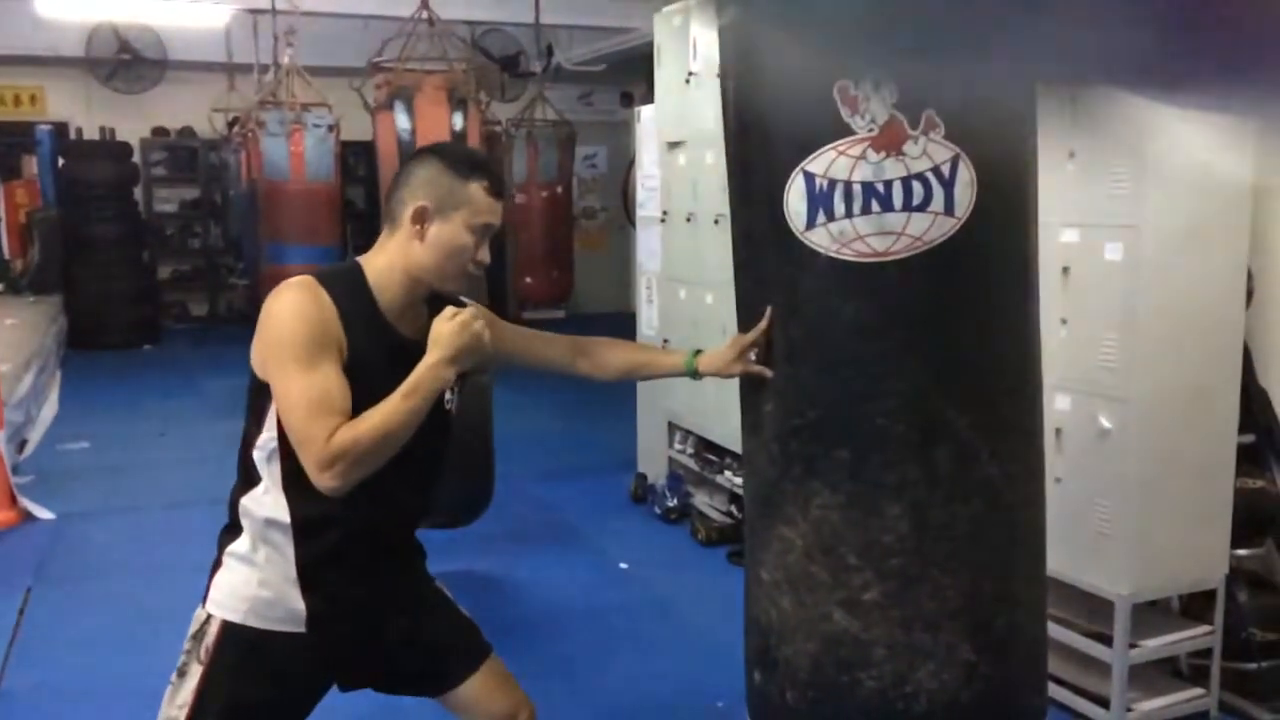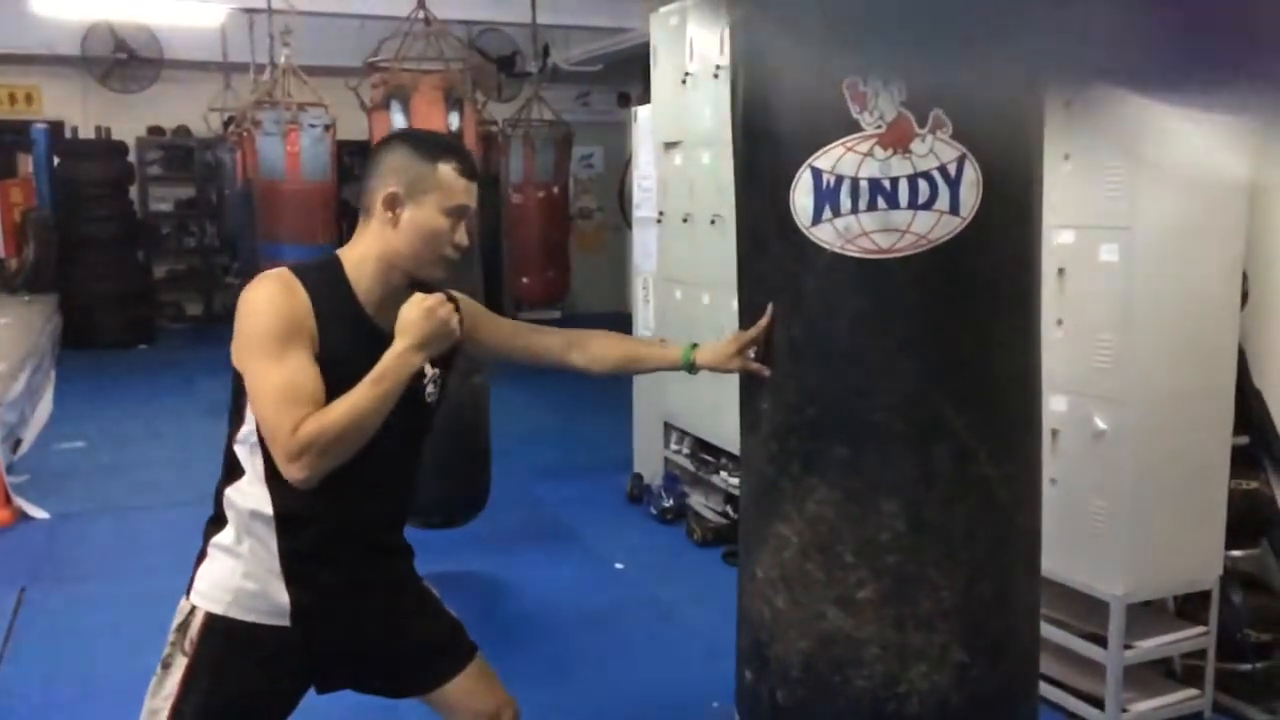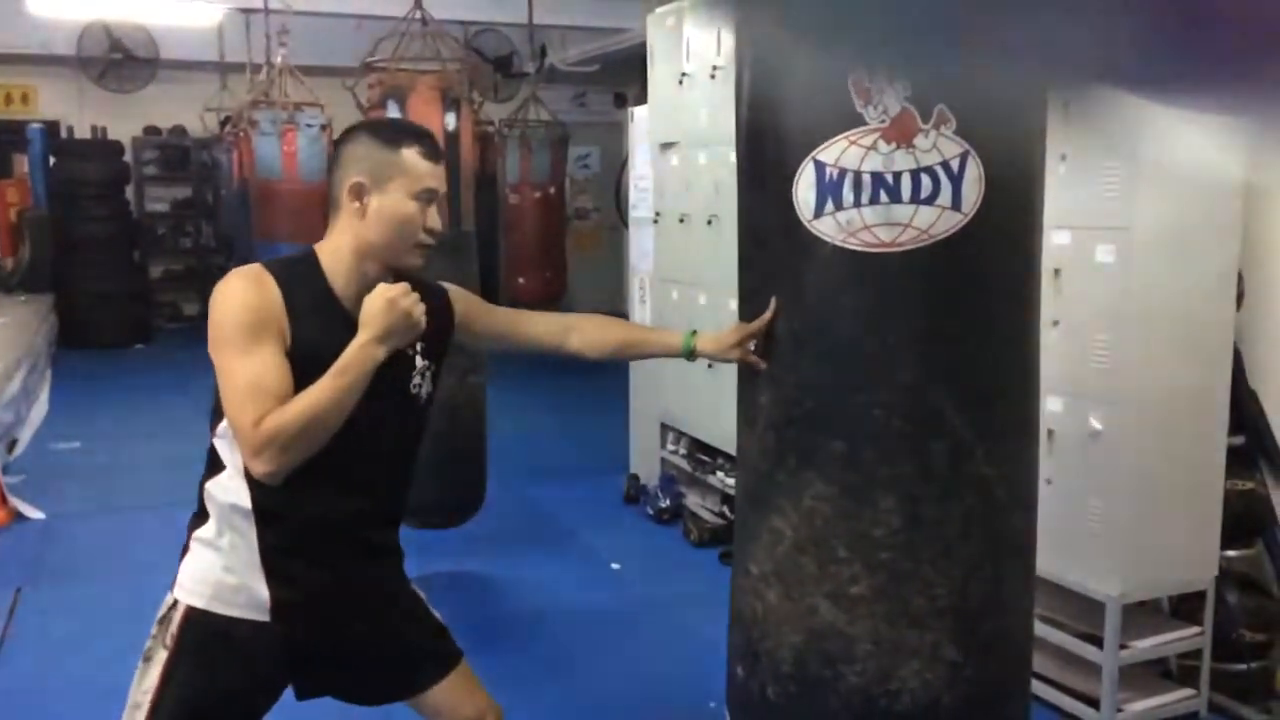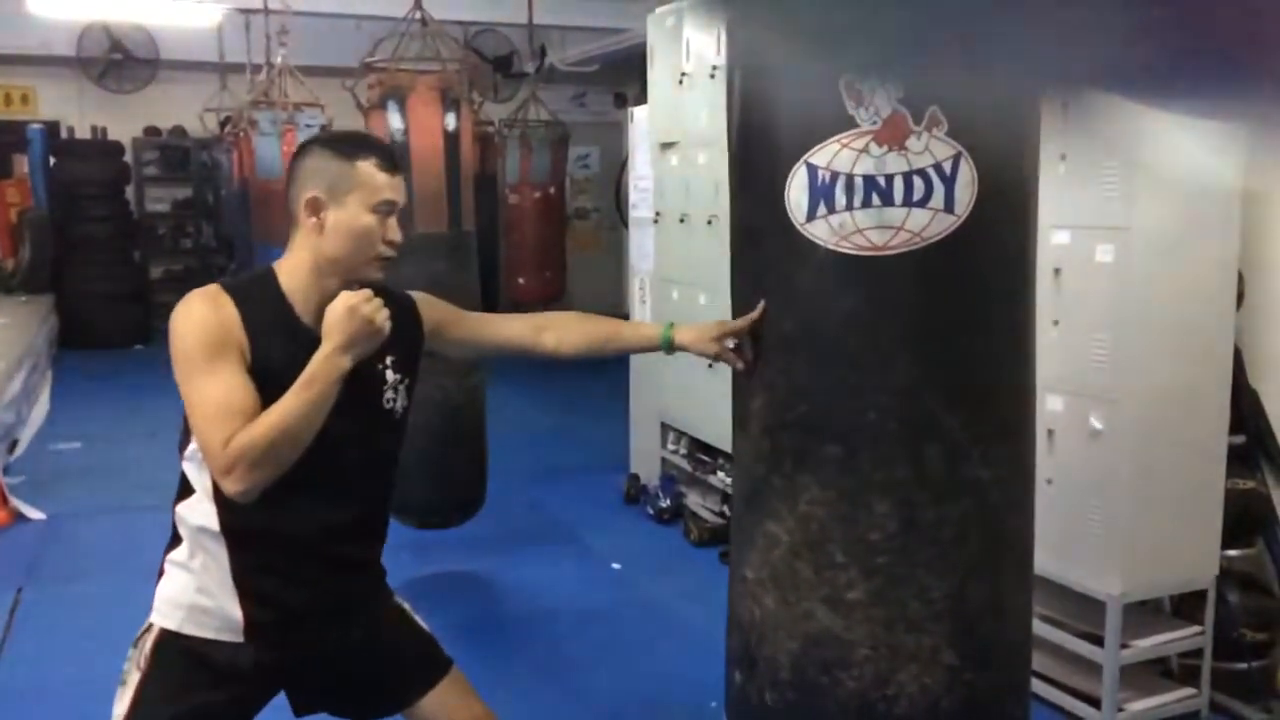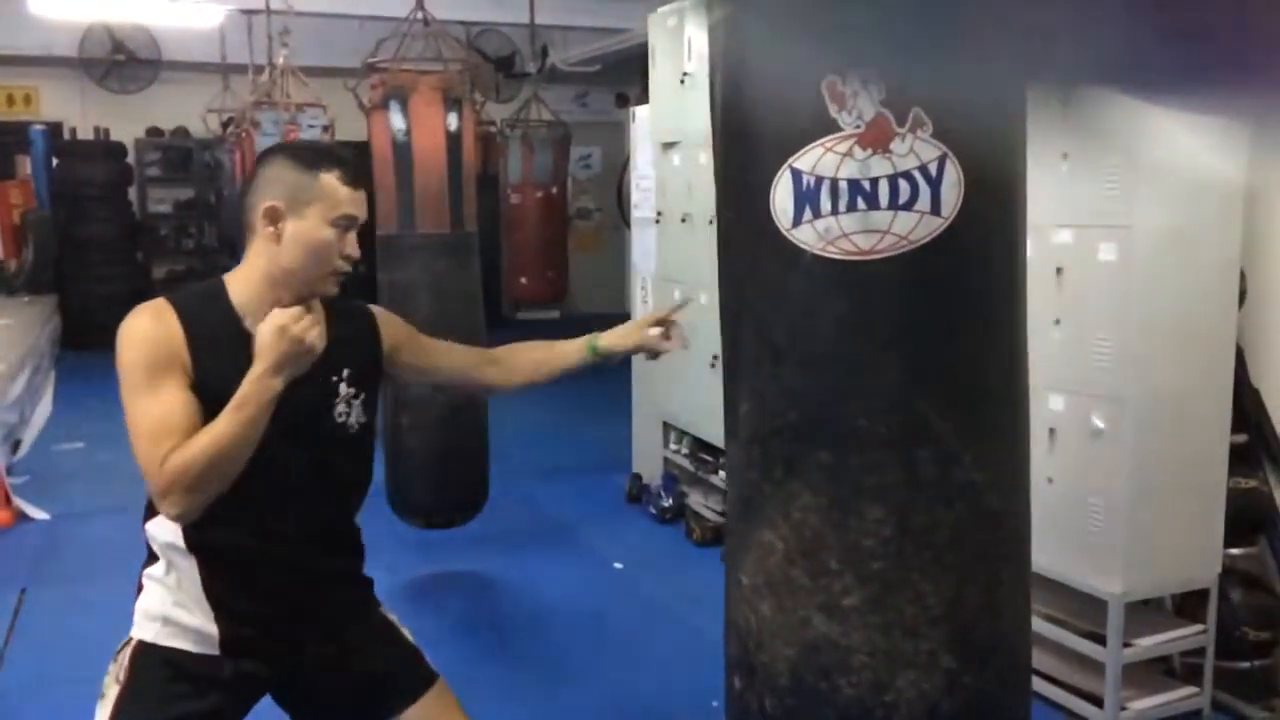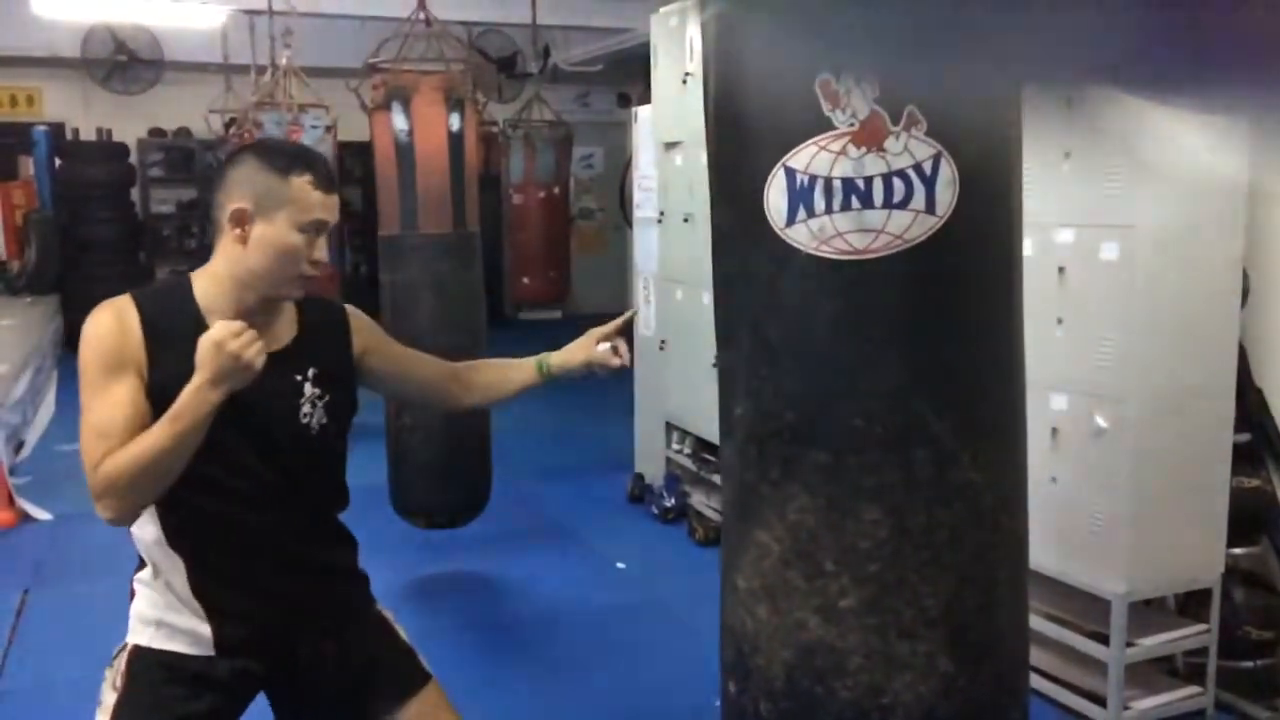
dt=0.4s
person 1, frame 1
left shoulder: (450, 317)
right shoulder: (305, 308)
left elbow: (577, 354)
right elbow: (333, 467)
left wrist: (699, 361)
right wrist: (440, 365)
left hip: (389, 576)
right hip: (274, 596)
person 1, frame 2
left shoulder: (444, 312)
right shoulder: (280, 299)
left elbow: (571, 348)
right elbow: (302, 458)
left wrist: (696, 355)
right wrist: (409, 351)
left hip: (375, 573)
right hip: (257, 591)
person 1, frame 3
left shoulder: (434, 306)
right shoulder: (255, 294)
left elbow: (570, 332)
right elbow: (268, 453)
left wrist: (697, 343)
right wrist: (373, 343)
left hip: (365, 578)
right hip: (240, 590)
person 1, frame 4
left shoulder: (405, 316)
right shoulder: (213, 315)
left elbow: (543, 332)
right elbow: (241, 472)
left wrist: (676, 336)
right wrist: (337, 354)
left hip: (348, 598)
right hip: (218, 614)
person 1, frame 5
left shoulder: (365, 330)
right shoulder: (161, 329)
left elbow: (489, 368)
right elbow: (179, 493)
left wrist: (607, 342)
right wrist: (270, 374)
left hip: (332, 608)
right hip: (196, 626)
person 1, frame 6
left shoulder: (339, 330)
right shoulder: (125, 327)
left elbow: (456, 383)
right elbow: (114, 498)
left wrist: (561, 361)
right wrist: (208, 387)
left hip: (326, 606)
right hip: (189, 625)
